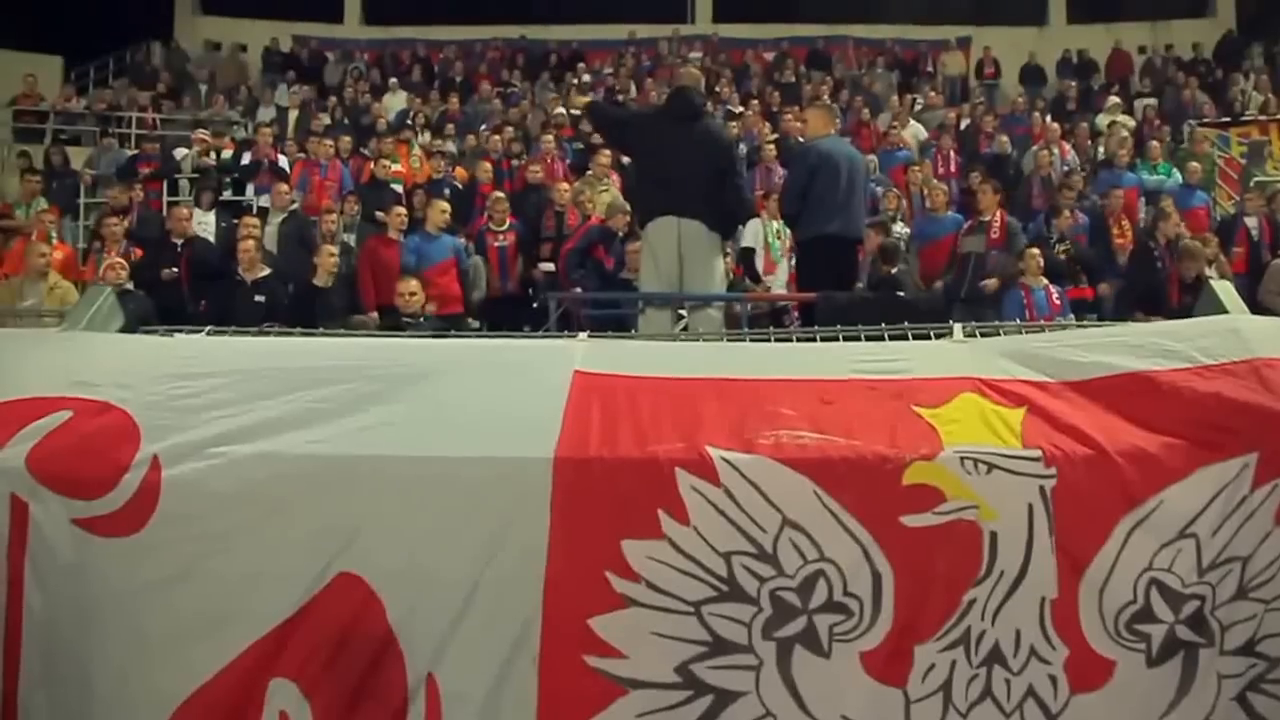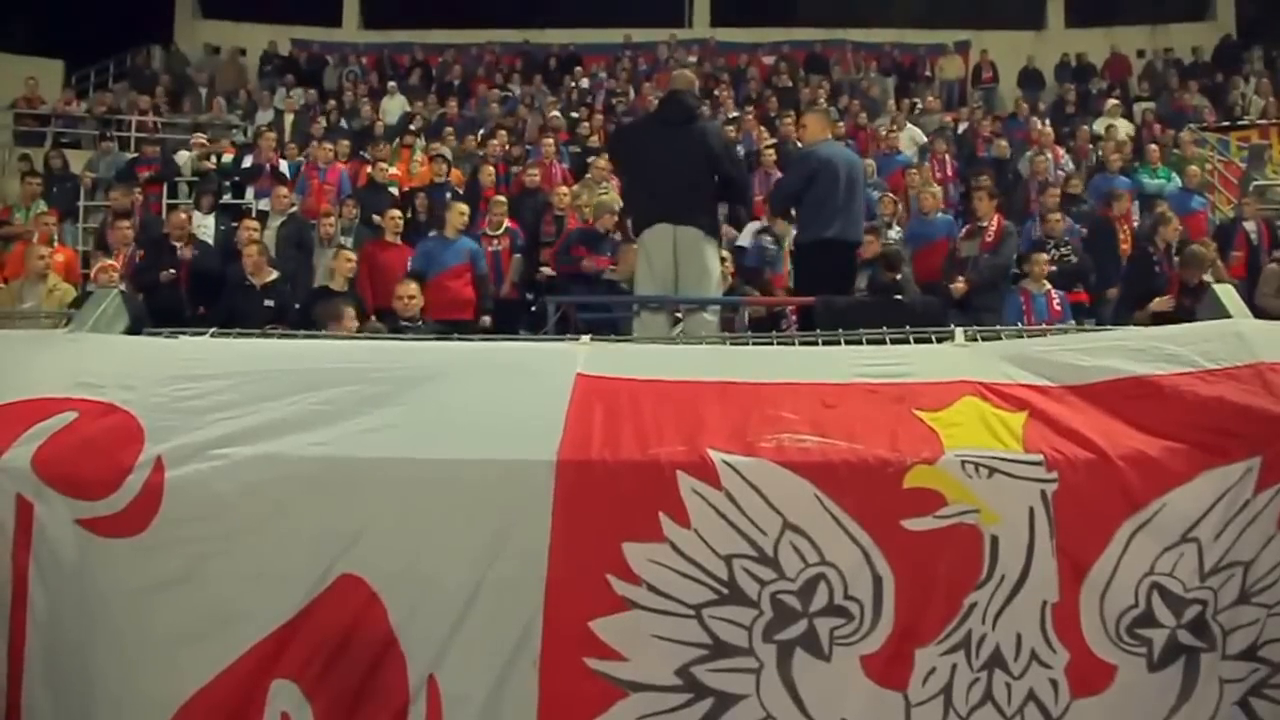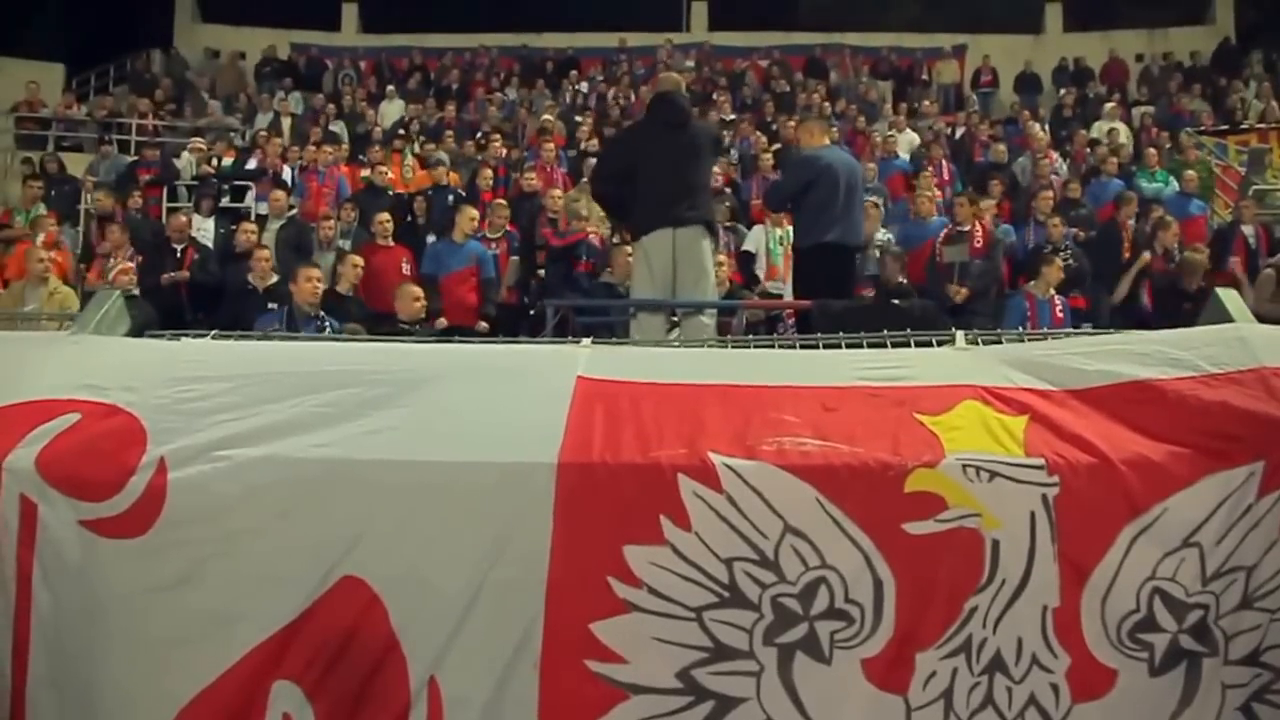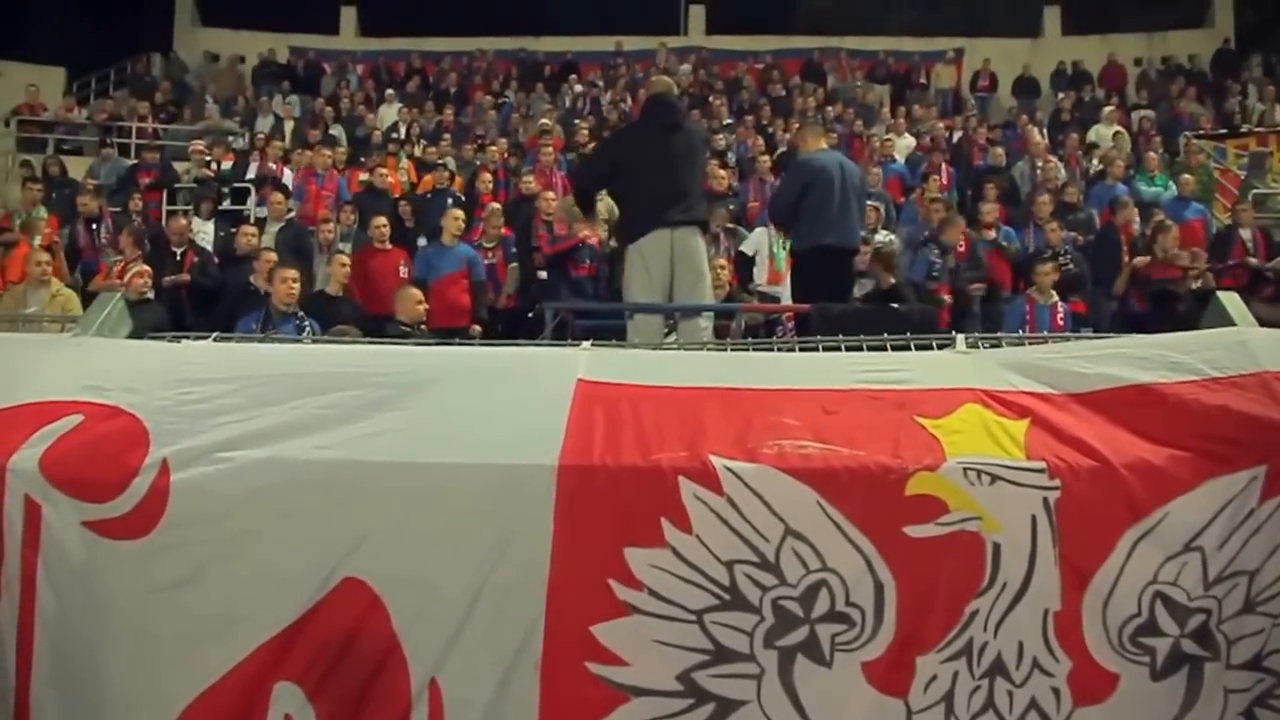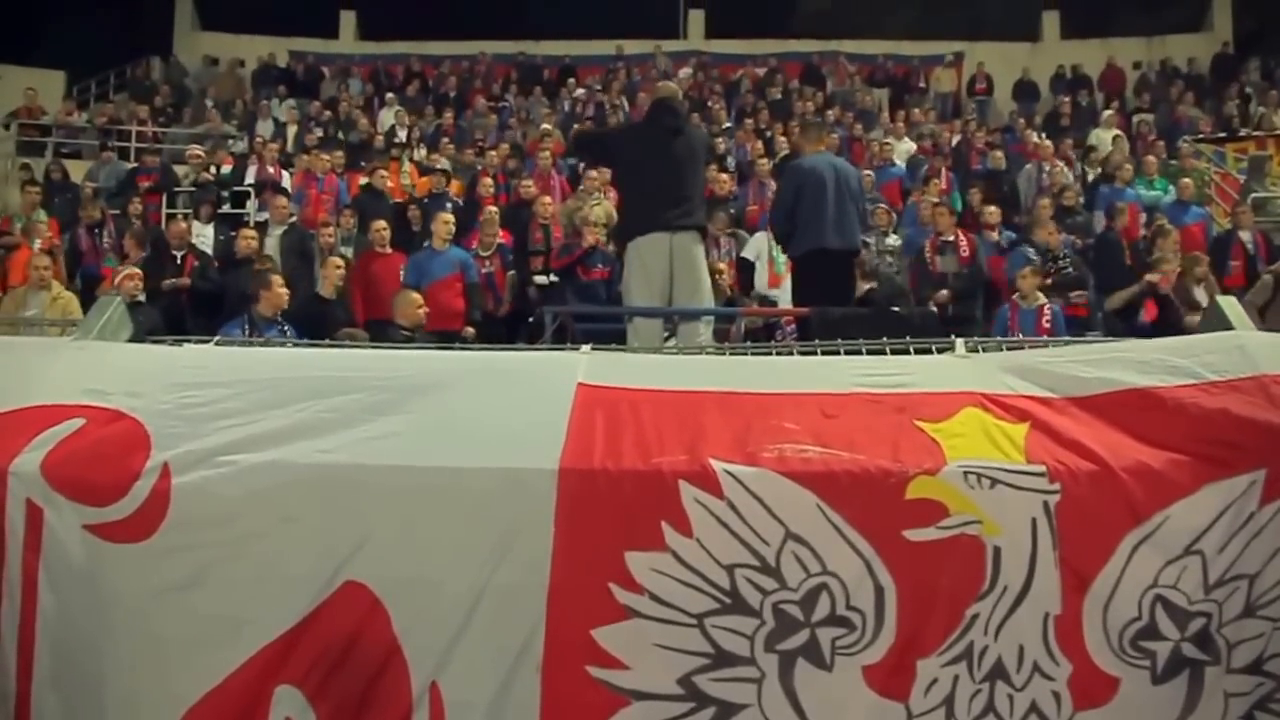
dt=0.5s
person 1, frame 1
left shoulder: (646, 124)
right shoulder: (716, 133)
left elbow: (610, 119)
right elbow: (733, 186)
left wrist: (589, 105)
right wrist: (731, 224)
left hip: (659, 221)
right hip: (704, 224)
left knee: (655, 303)
right knee: (706, 303)
person 1, frame 2
left shoulder: (637, 131)
right shoulder: (711, 133)
left elbow: (617, 157)
right elbow: (738, 181)
right wrist: (716, 194)
left hip: (653, 226)
right hip: (698, 226)
left knee: (651, 307)
right knee: (703, 307)
person 1, frame 3
left shoulder: (632, 136)
right shoulder: (704, 133)
left elbow: (602, 183)
right elbow: (716, 151)
left wrist: (624, 216)
left hip: (650, 227)
right hip: (694, 226)
left knee: (648, 309)
right knee: (699, 308)
person 1, frame 4
left shoulder: (627, 136)
right shoulder: (696, 134)
left elbow: (586, 175)
left wrist: (587, 208)
left hip: (644, 229)
right hip: (689, 229)
left knee: (644, 311)
right knee: (695, 310)
person 1, frame 5
left shoulder: (628, 137)
right shoulder: (699, 139)
left elbow: (582, 143)
left wrist: (581, 138)
left hip: (644, 233)
right hip: (687, 232)
left knee: (644, 314)
right knee: (695, 313)
person 2, frame 1
left shoulder: (810, 151)
right shoulder: (857, 156)
left elbow: (790, 197)
right elbow: (864, 199)
left wrist: (796, 226)
left hip: (817, 239)
right hip: (850, 238)
left knee: (814, 308)
person 2, frame 2
left shoulder: (809, 156)
right shoulder: (854, 159)
left elbow: (778, 198)
left wrist: (788, 212)
left hip: (816, 242)
right hip: (849, 240)
left knee: (812, 312)
person 2, frame 3
left shoulder: (808, 160)
right shoulder: (853, 163)
left elbow: (773, 198)
left wrist: (791, 206)
left hip: (815, 247)
right hip: (848, 245)
left knee: (811, 315)
person 2, frame 4
left shoulder: (805, 164)
right shoulder: (853, 168)
left elbow: (778, 207)
right elbow: (861, 210)
left wrist: (789, 228)
left hip: (812, 250)
right hip: (846, 248)
left knee: (810, 319)
person 2, frame 5
left shoulder: (798, 168)
right shoulder: (850, 170)
left elbow: (779, 217)
right elbow: (862, 214)
left wrist: (790, 244)
left hip: (811, 255)
right hip: (846, 253)
left knee: (810, 322)
